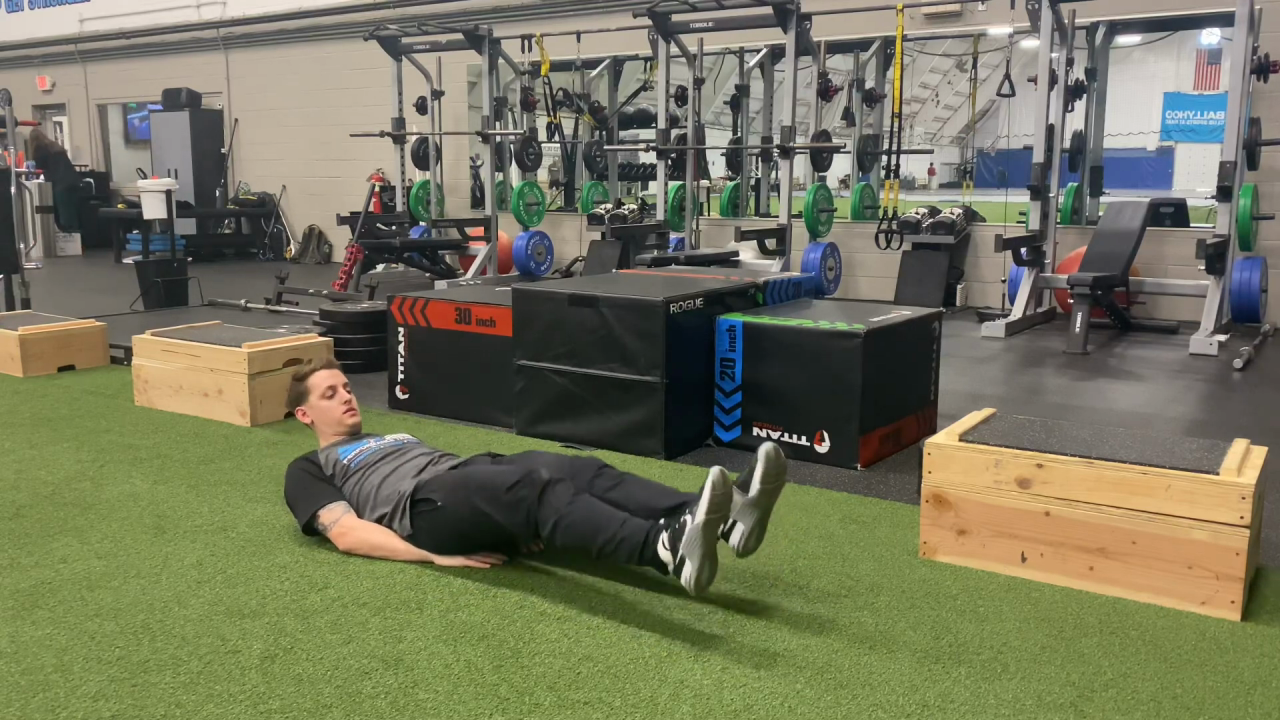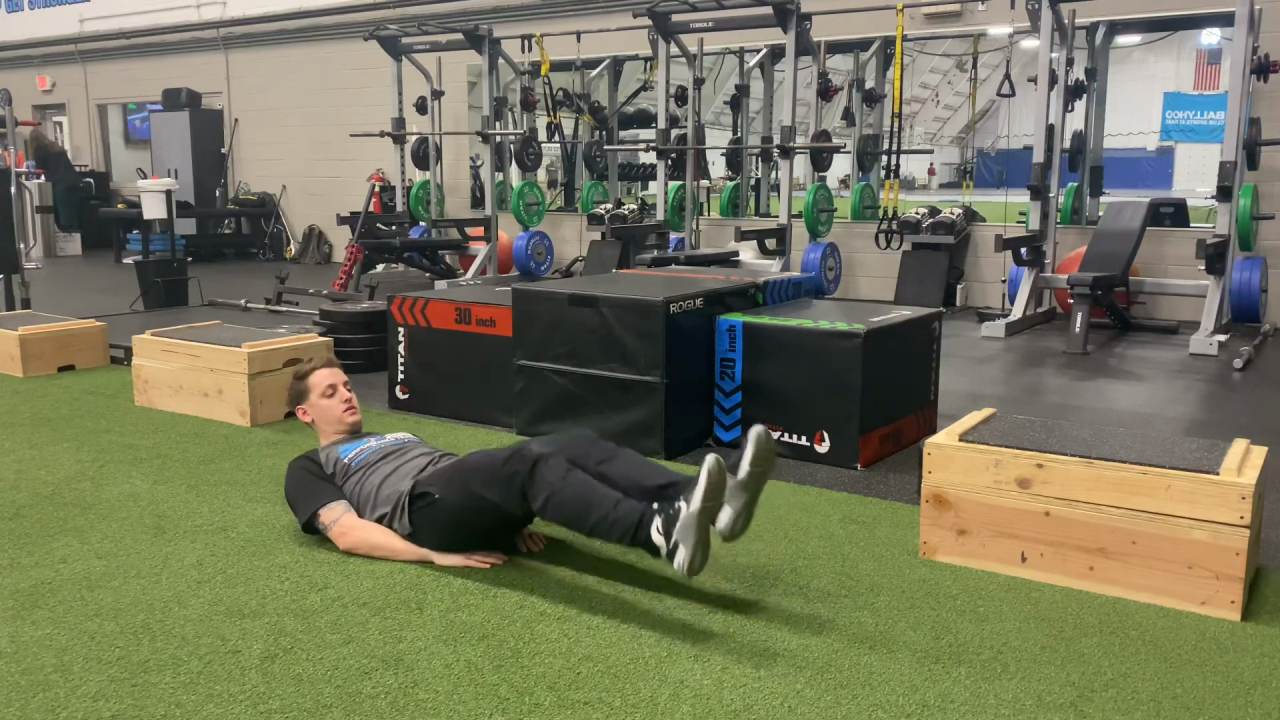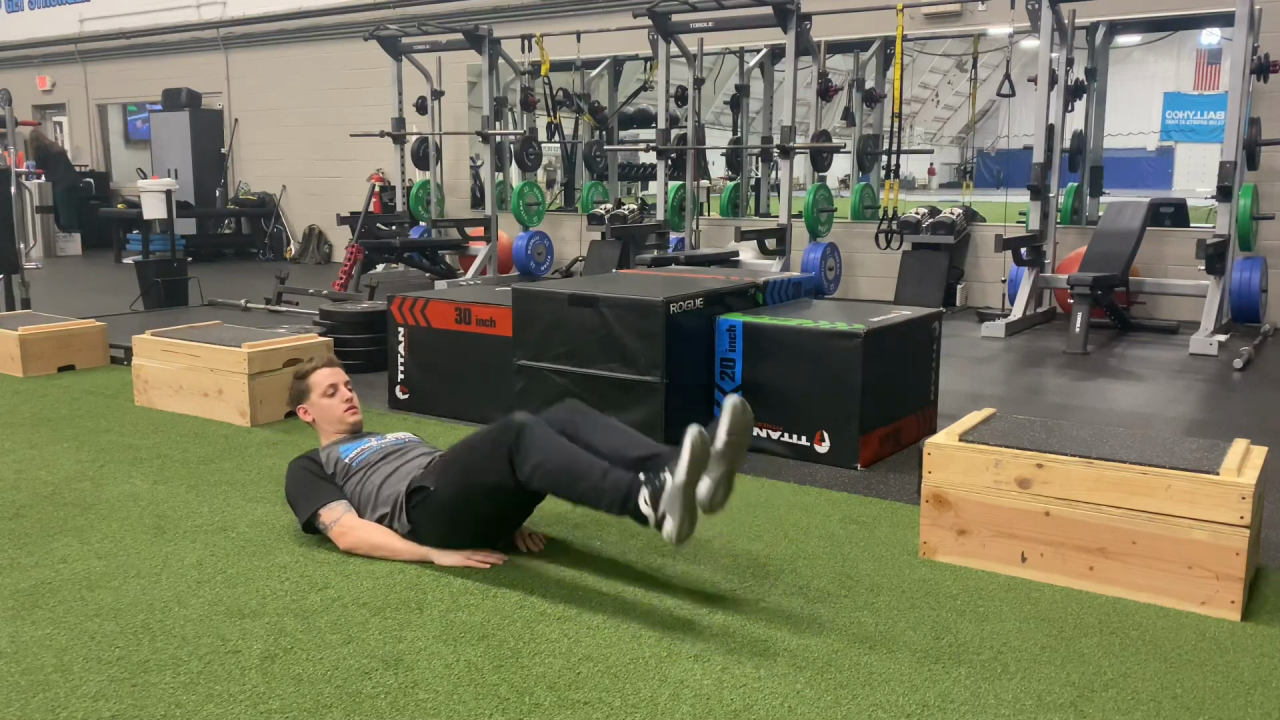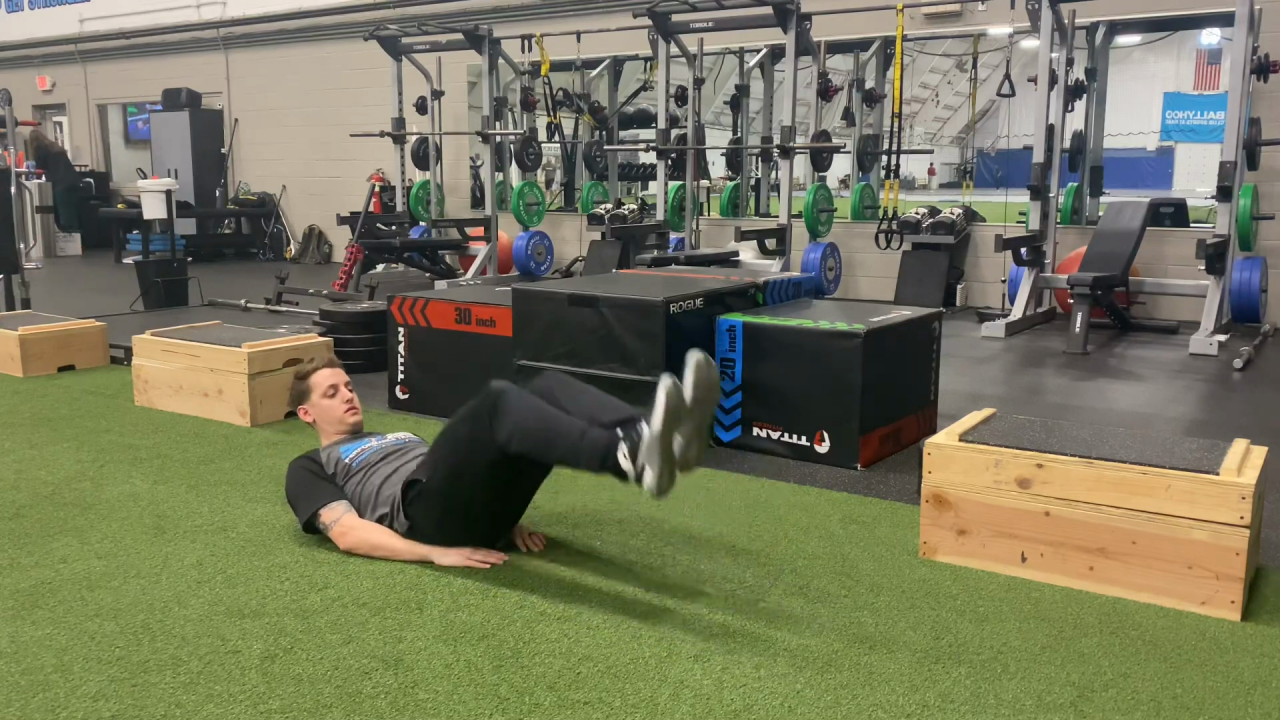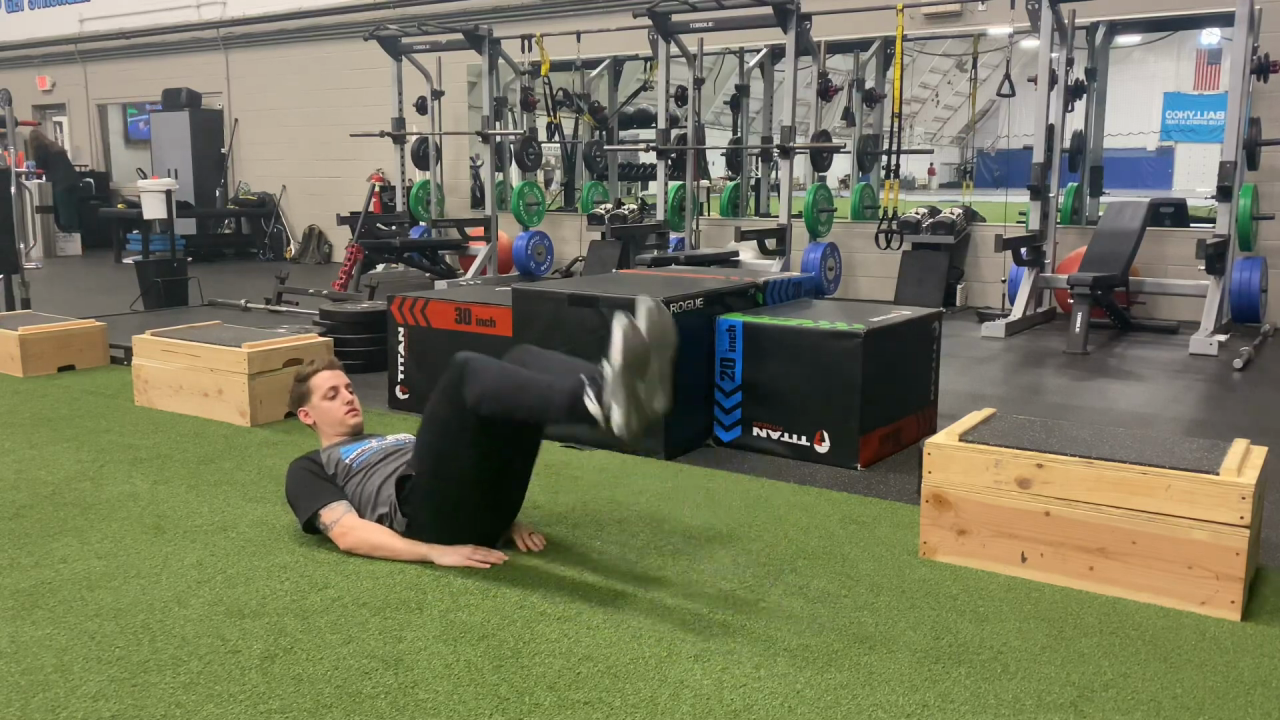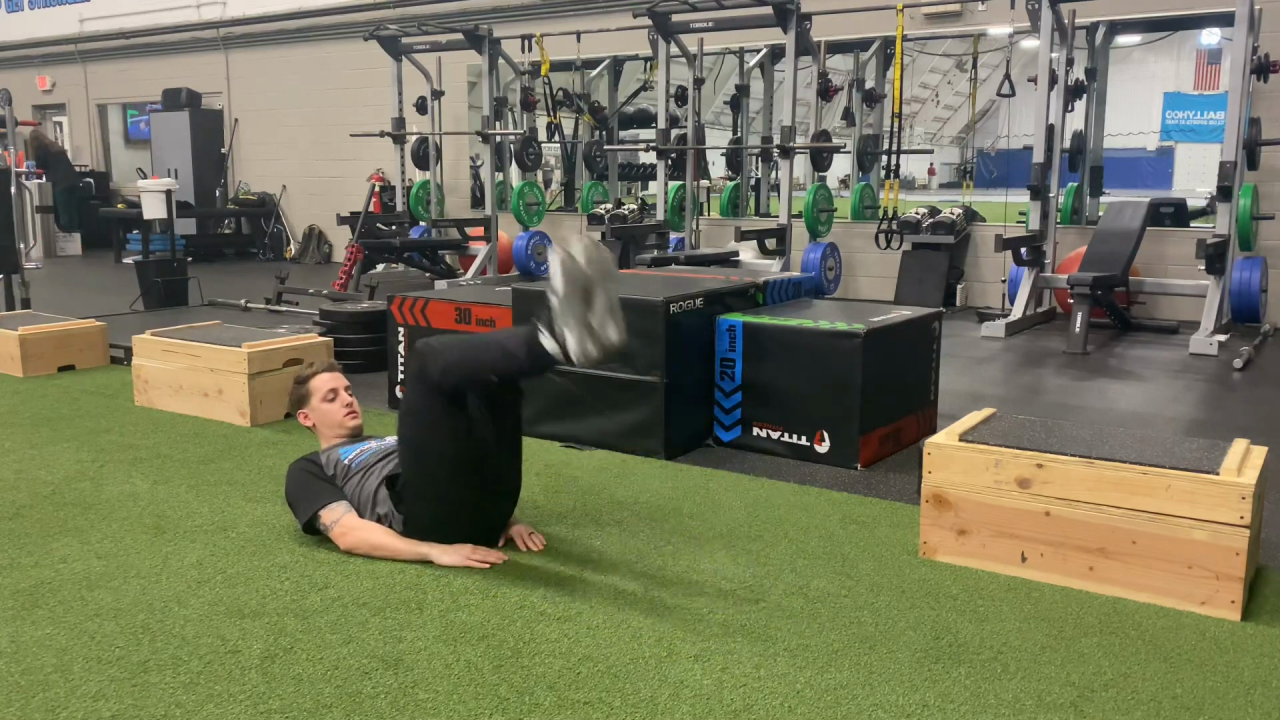
dt=0.1s
person 1, frame 1
left shoulder: (396, 438)
right shoulder: (310, 471)
right elbow: (347, 533)
left wrist: (513, 525)
right wrist: (436, 553)
right hip: (425, 511)
left knee: (583, 470)
right knee: (538, 485)
left ankle: (719, 518)
right ankle: (670, 547)
person 1, frame 2
left shoulder: (398, 437)
right shoulder: (310, 469)
right elbow: (348, 533)
left wrist: (508, 518)
right wrist: (435, 554)
left hip: (473, 485)
right hip: (426, 507)
left knee: (577, 448)
right knee: (531, 463)
left ankle: (708, 506)
right ankle: (662, 533)
person 1, frame 3
left shoulder: (393, 436)
right shoulder: (311, 468)
right elbow: (348, 533)
left wrist: (509, 518)
right wrist: (434, 553)
left hip: (476, 509)
right hip: (428, 515)
left knee: (567, 418)
right knee: (519, 434)
left ankle: (681, 478)
right ankle: (653, 503)
person 1, frame 4
left shoulder: (393, 438)
right shoulder: (311, 468)
right elbow: (347, 533)
left wrist: (506, 517)
right wrist: (433, 552)
left hip: (482, 502)
right hip: (429, 510)
left knee: (548, 388)
right knee: (497, 402)
left ankle: (648, 442)
right ankle: (631, 456)
person 1, frame 5
left shoulder: (386, 434)
right shoulder: (311, 469)
right elbow: (345, 532)
left wrist: (505, 516)
right wrist: (432, 550)
left hip: (477, 502)
right hip: (430, 511)
left knee: (524, 364)
right knee: (466, 372)
left ankle: (618, 394)
right ankle: (605, 403)
person 1, frame 6
left shoulder: (378, 444)
right shoulder: (310, 471)
right elbow: (348, 535)
left wrist: (503, 516)
right wrist: (434, 550)
left hip: (483, 507)
right hip: (439, 513)
left knee: (493, 370)
right knee: (431, 359)
left ankle: (573, 335)
right ankle: (560, 341)
